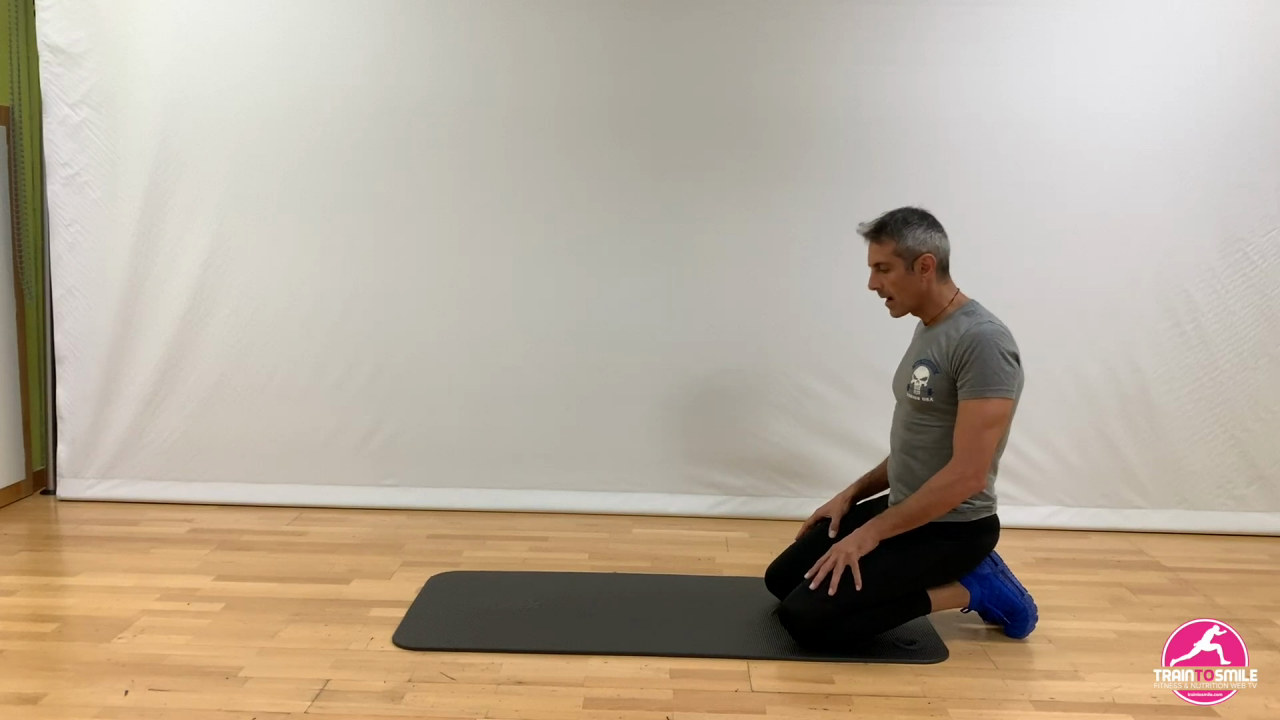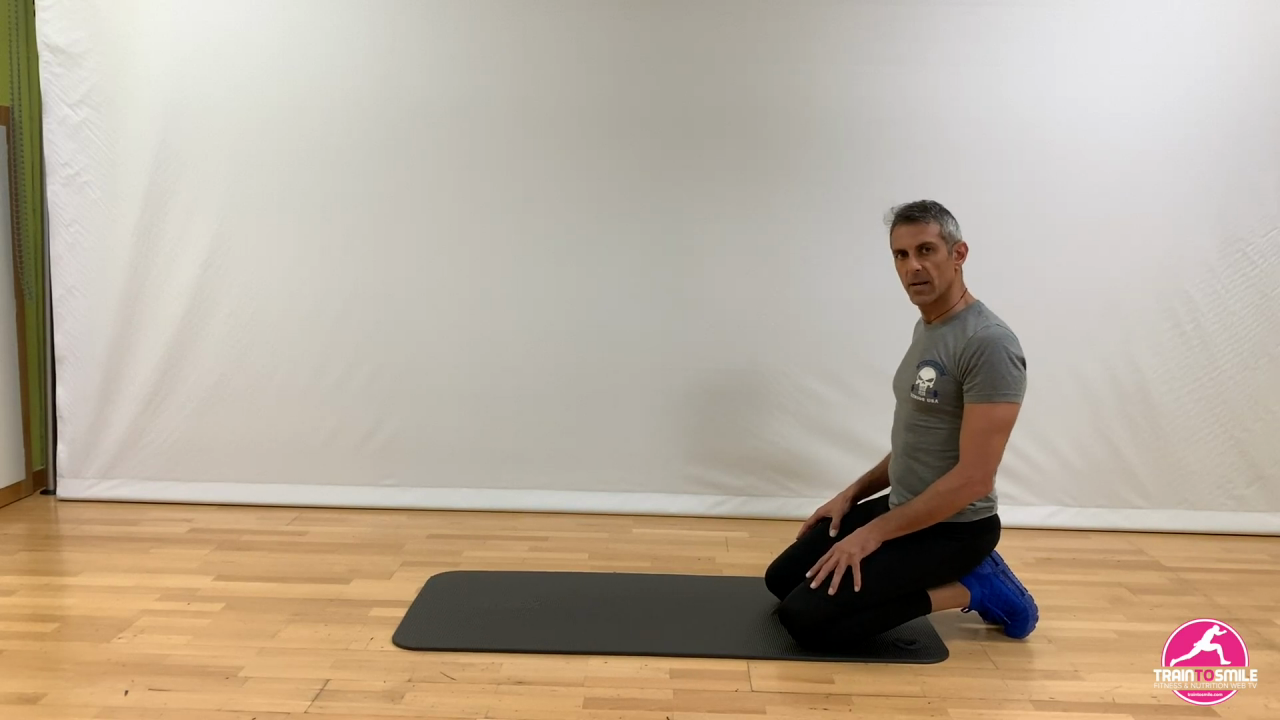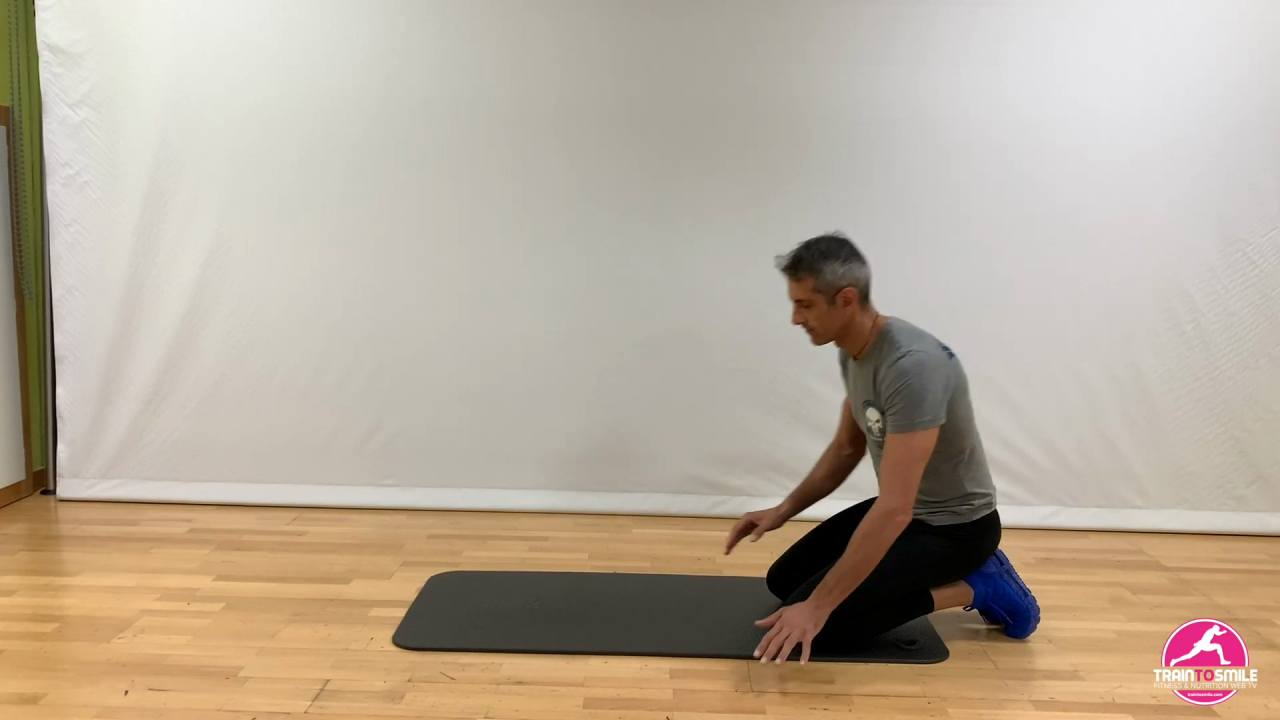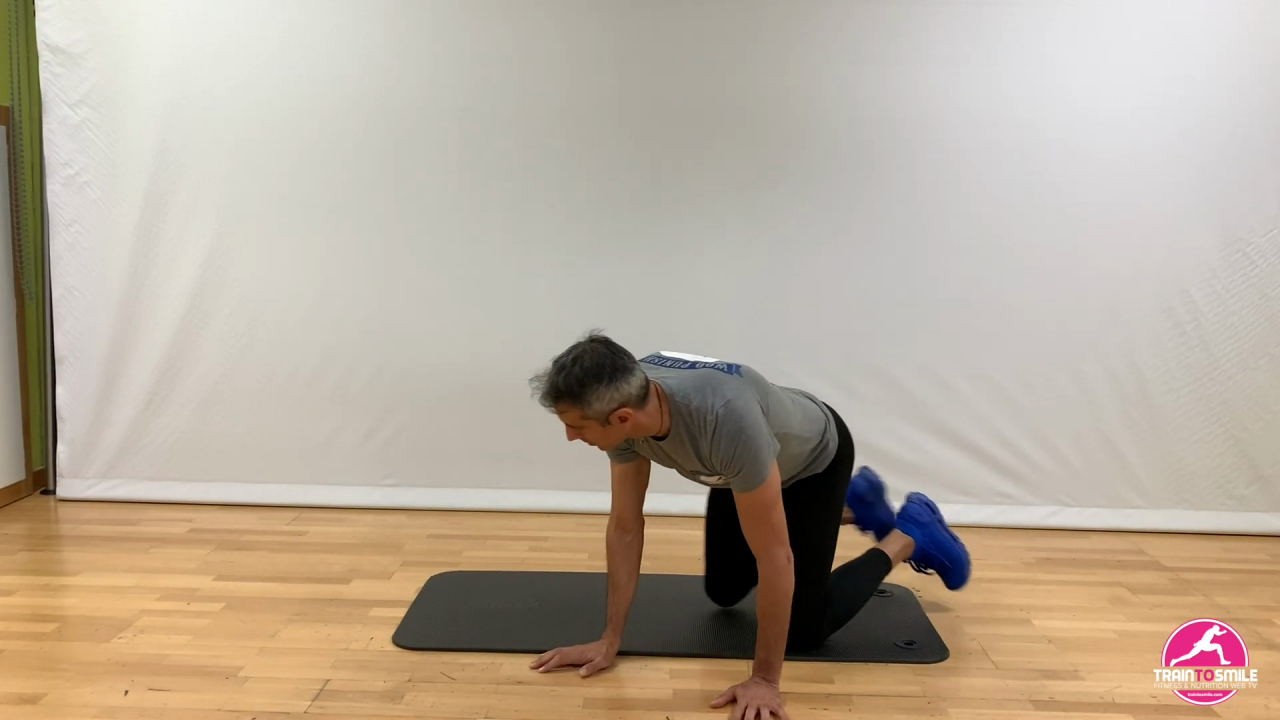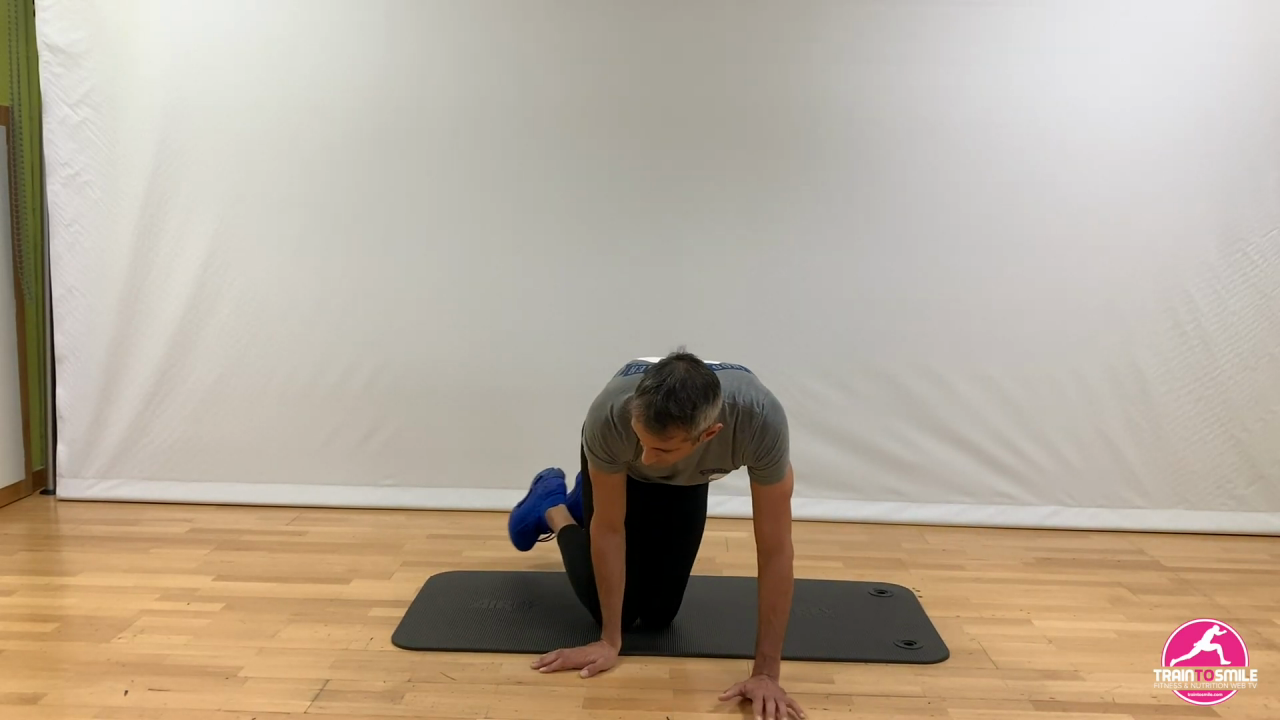
dt=0.7s
person 1, frame 1
left shoulder: (982, 341)
right shoulder: (929, 330)
left elbow: (967, 473)
left wrist: (872, 533)
right wrist: (852, 494)
left hip: (950, 528)
right hip: (905, 506)
left knee: (804, 617)
right knee: (783, 579)
left ankle: (969, 589)
right ankle: (955, 576)
person 1, frame 2
left shoulder: (988, 344)
right shoulder: (927, 329)
left elbow: (974, 477)
left wrist: (874, 534)
right wrist: (852, 494)
left hip: (950, 529)
right hip: (904, 507)
left knee: (803, 616)
right knee: (783, 579)
left ankle: (970, 588)
right ankle: (956, 578)
person 1, frame 3
left shoulder: (912, 366)
right shoulder: (851, 351)
left elbow: (896, 507)
right elbow: (847, 446)
left wrist: (817, 609)
right wrist: (783, 510)
left hip: (952, 530)
right hip: (910, 512)
right knee: (785, 580)
left ankle: (969, 590)
right ankle: (952, 568)
person 1, frame 4
left shoulder: (725, 419)
right shoulder: (621, 403)
left elbow: (775, 558)
right elbow: (624, 525)
left wrist: (765, 680)
right wrist: (609, 640)
left hip: (814, 460)
right hip: (746, 464)
left knee: (803, 627)
right knee: (724, 590)
left ankle: (908, 540)
right ankle: (854, 505)
person 1, frame 5
left shoulder: (761, 420)
right shoulder: (611, 415)
left elbow: (775, 550)
right elbow: (608, 529)
left wrist: (765, 673)
right wrist: (609, 641)
right hip: (613, 463)
left knee: (657, 610)
right knee: (604, 604)
right ankle: (554, 512)
